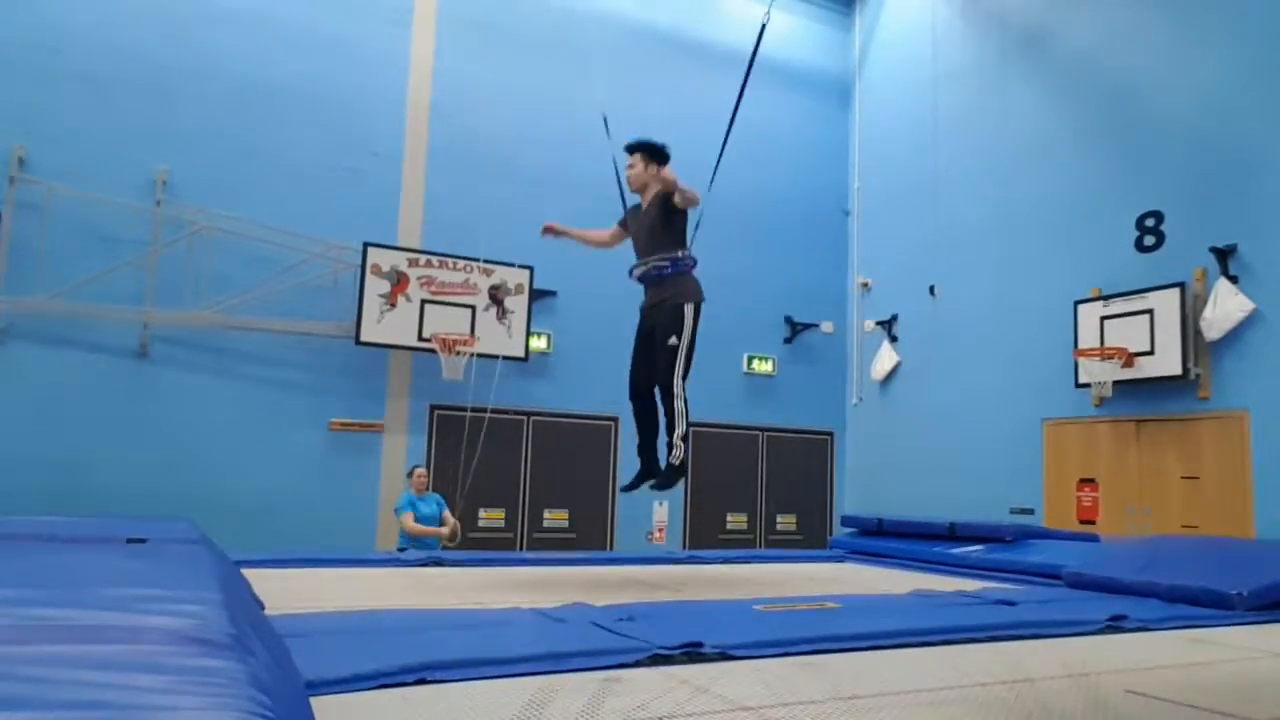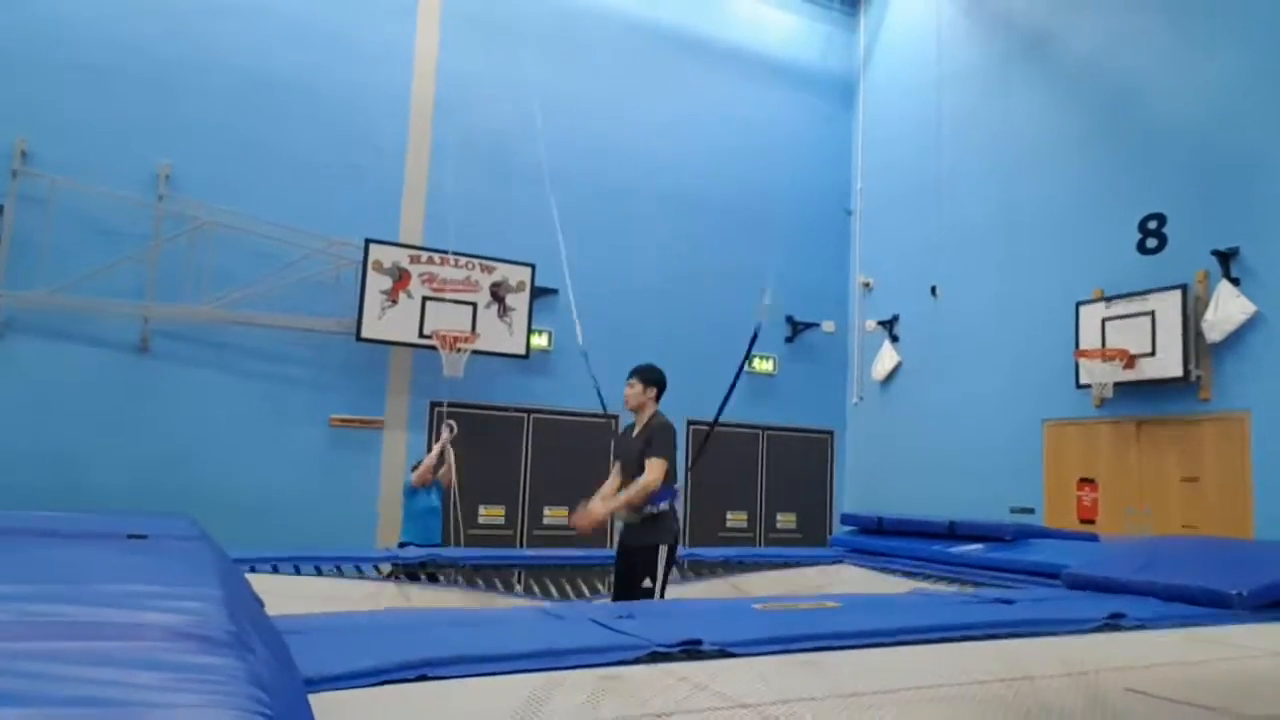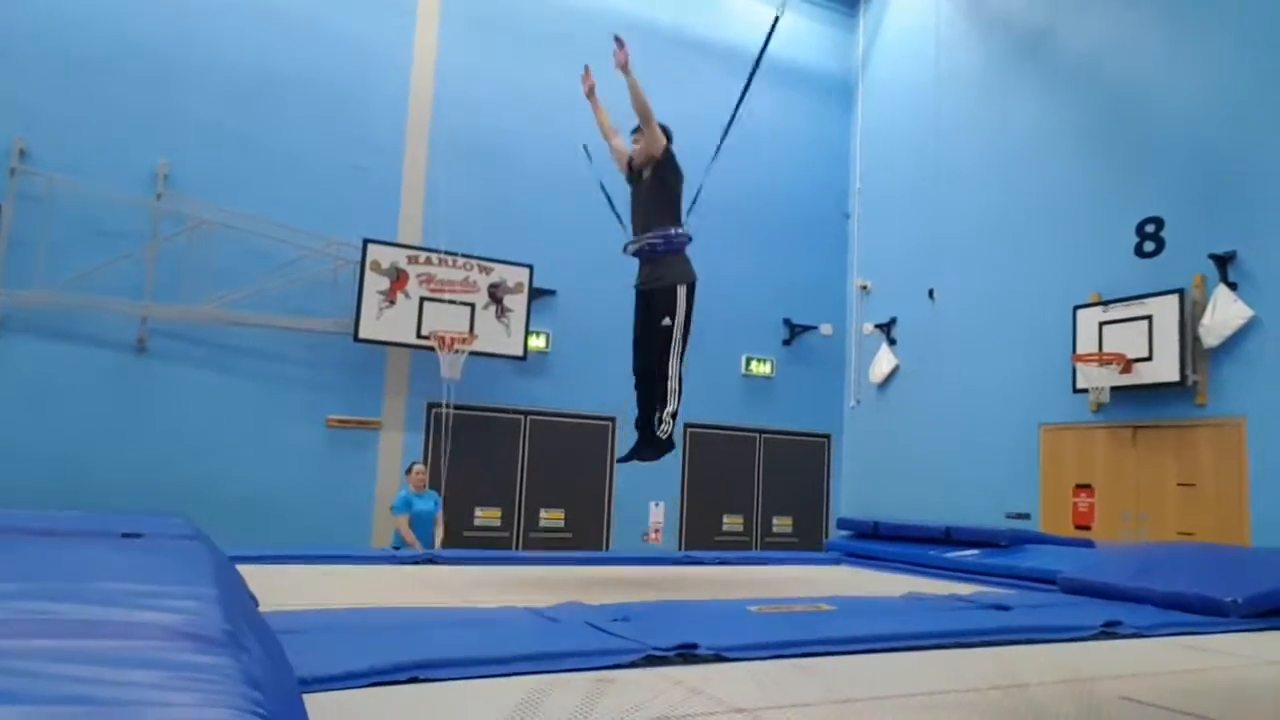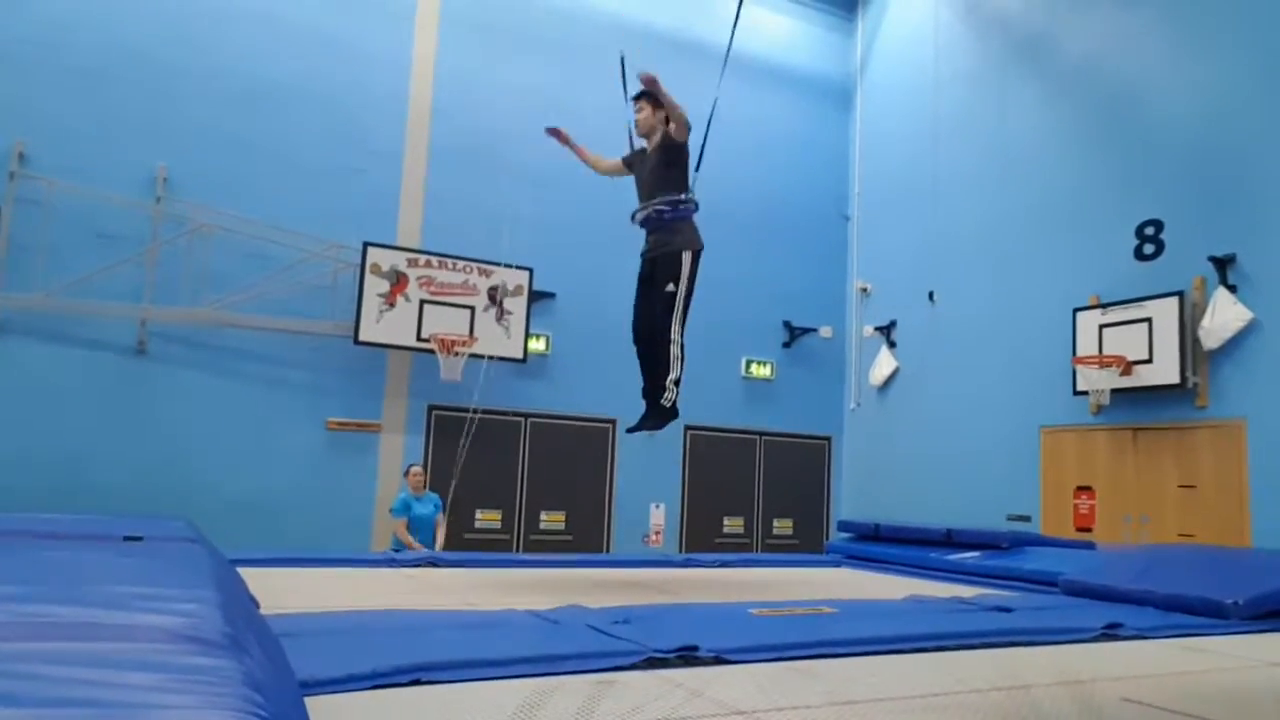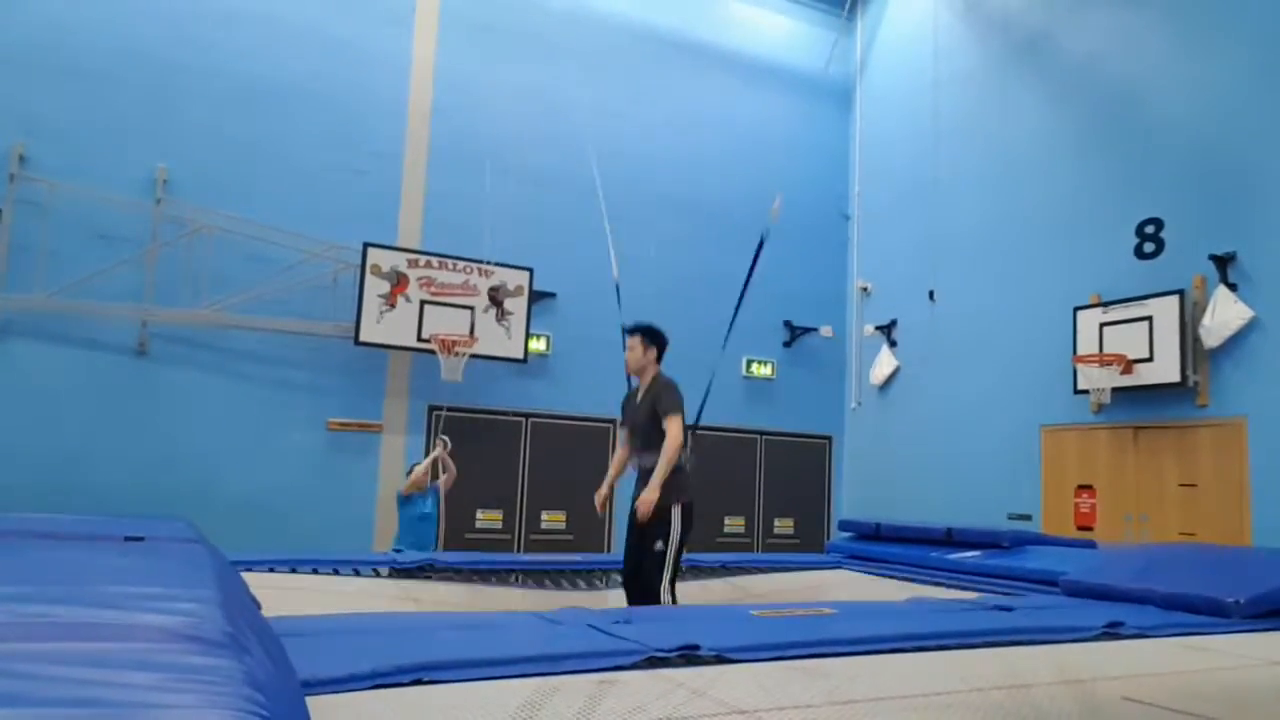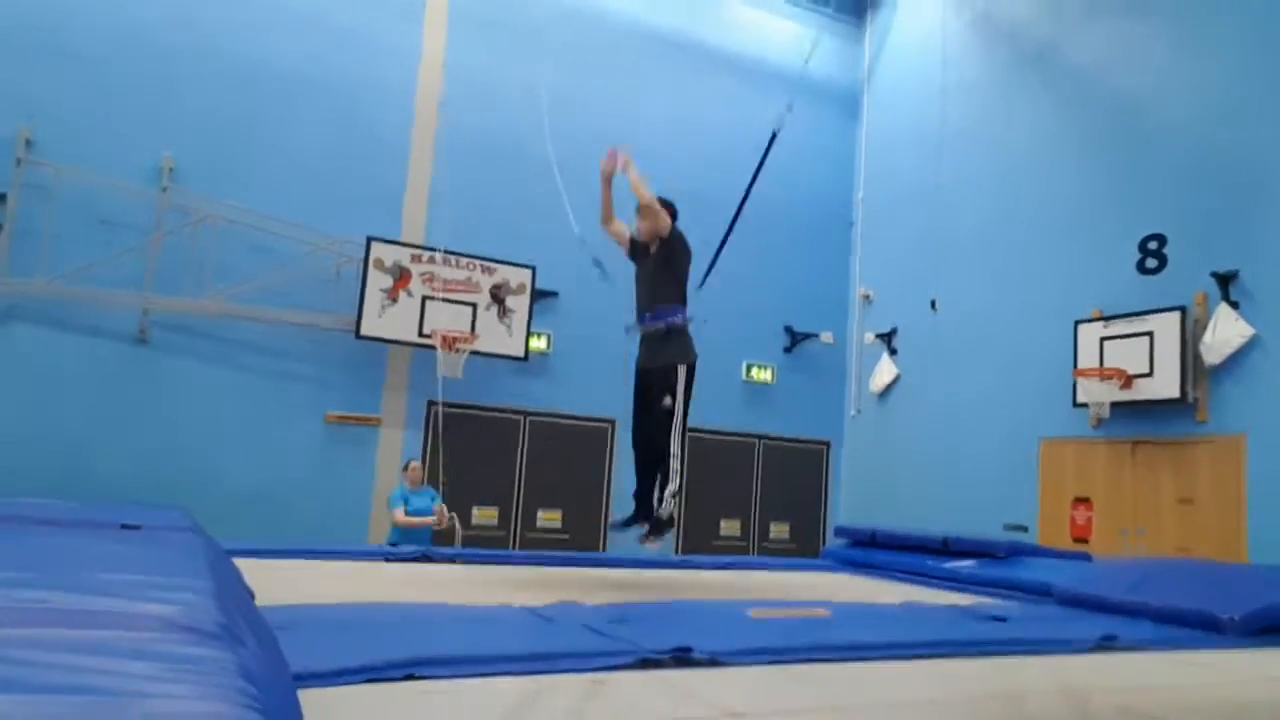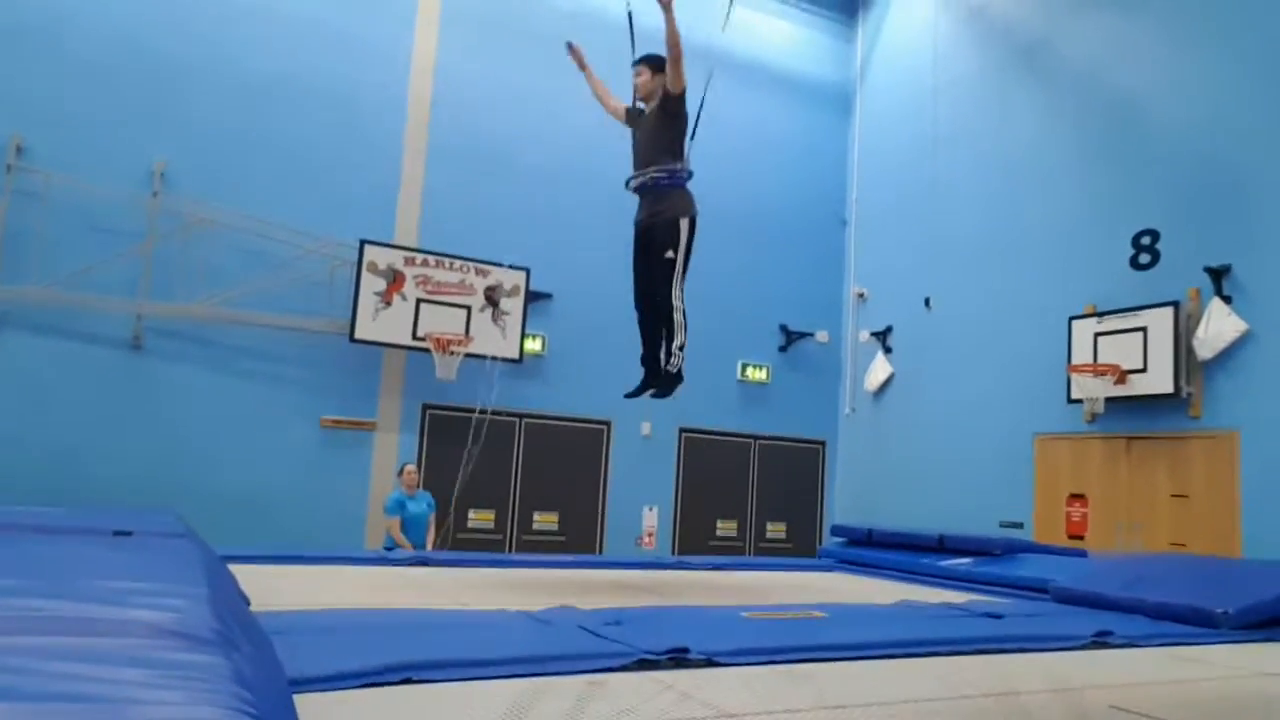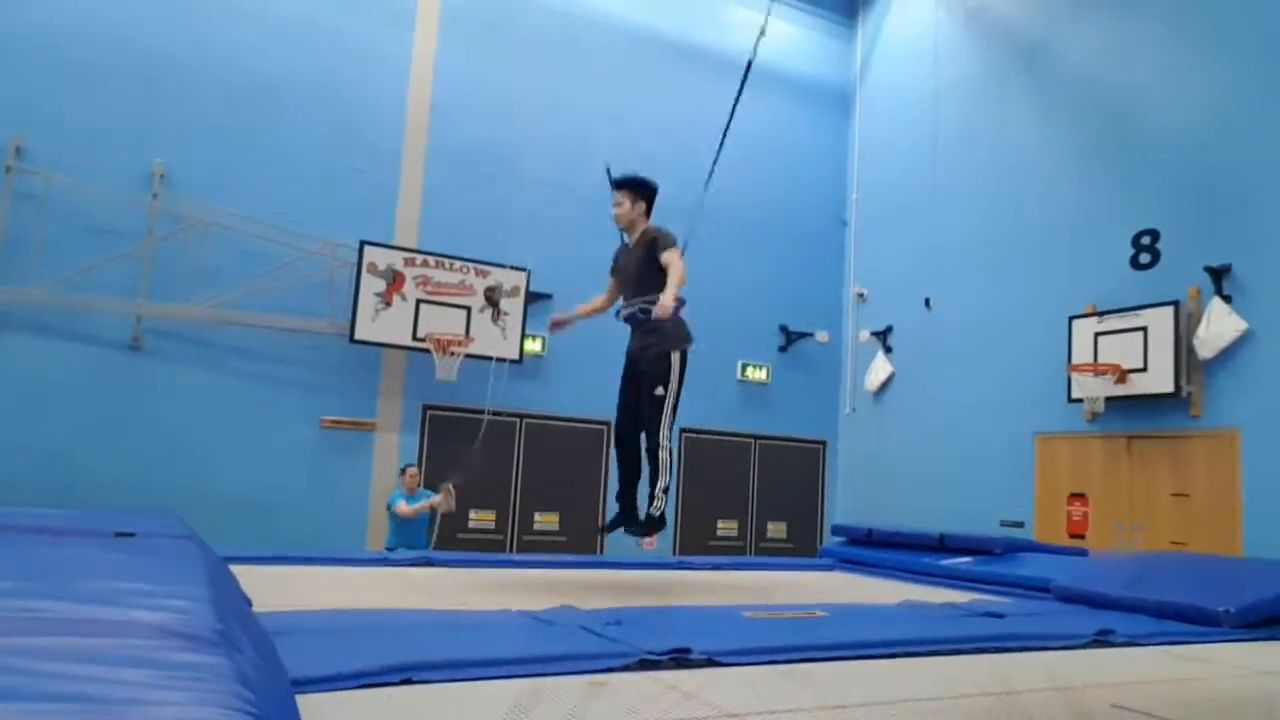
dt=0.4s
person 1, frame 1
left shoulder: (667, 196)
right shoulder: (634, 213)
left elbow: (691, 200)
right elbow: (607, 238)
left wrist: (675, 185)
right wrist: (566, 232)
left hip: (679, 299)
right hip: (652, 303)
left knee: (670, 384)
right knee: (638, 388)
left ankle: (674, 461)
right ankle: (649, 464)
person 1, frame 2
left shoulder: (662, 429)
right shoulder: (627, 434)
left elbow: (652, 481)
right elbow: (615, 480)
left wrist: (608, 508)
right wrist: (594, 505)
left hip: (657, 529)
right hip: (632, 528)
right knee: (623, 604)
person 1, frame 3
left shoulder: (667, 170)
right shoulder: (636, 175)
left elbow: (647, 119)
right elbow: (610, 135)
left wrist: (626, 72)
right wrist: (592, 96)
left hip: (673, 276)
right hip: (647, 277)
left knee: (667, 358)
right knee: (644, 362)
left ankle: (664, 430)
right ankle: (646, 433)
person 1, frame 4
left shoulder: (673, 142)
right shoulder: (640, 156)
left elbow: (681, 119)
right elbow: (606, 167)
left wrist: (658, 90)
right wrist: (570, 144)
left hip: (679, 245)
right hip: (653, 248)
left knee: (668, 328)
right knee: (642, 331)
left ankle: (667, 403)
right ankle: (654, 405)
person 1, frame 5
left shoulder: (665, 394)
right shoulder: (631, 400)
left elbow: (674, 439)
right elbow: (624, 447)
left wrist: (654, 487)
right wrist: (605, 487)
left hip: (670, 494)
right hip: (646, 485)
left knee: (659, 580)
right knee: (632, 575)
person 1, frame 6
left shoulder: (676, 247)
right shoulder: (643, 253)
left elbow: (651, 206)
right elbow: (610, 225)
left wrist: (627, 170)
right wrist: (607, 183)
left hip: (673, 356)
right hip: (649, 355)
left knee: (668, 438)
right knee: (643, 438)
left ankle: (664, 512)
right ankle: (643, 507)
person 1, frame 7
left shoulder: (672, 105)
right shoulder: (640, 116)
left elbow: (678, 64)
right elbow: (609, 103)
right wrist: (584, 67)
left hip: (674, 211)
right hip: (646, 213)
left knee: (671, 293)
right knee: (645, 298)
left ankle: (674, 366)
right ankle: (652, 371)
person 1, frame 8
left shoulder: (657, 238)
right shoulder: (623, 252)
left elbow: (677, 267)
right elbow: (607, 297)
left wrist: (670, 292)
right wrist: (570, 317)
left hip: (665, 343)
right hip: (640, 344)
left knee: (657, 429)
right knee: (625, 430)
left ankle: (656, 512)
right ankle: (627, 508)
